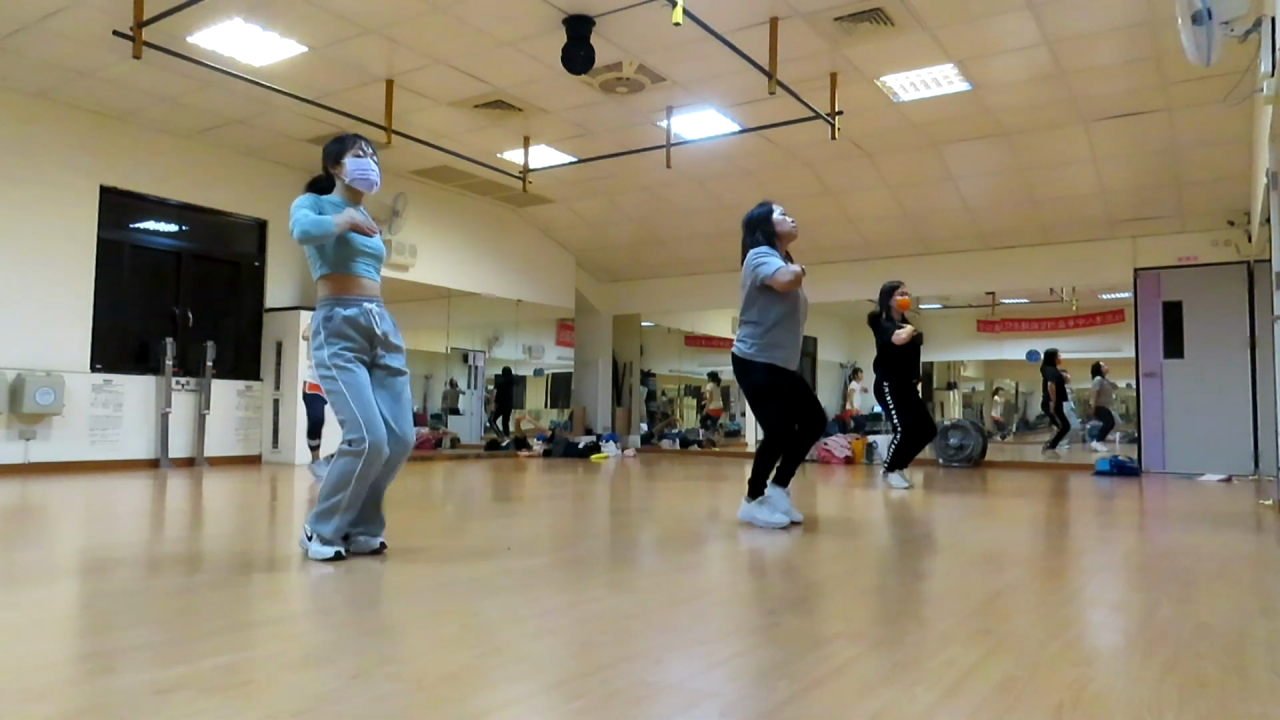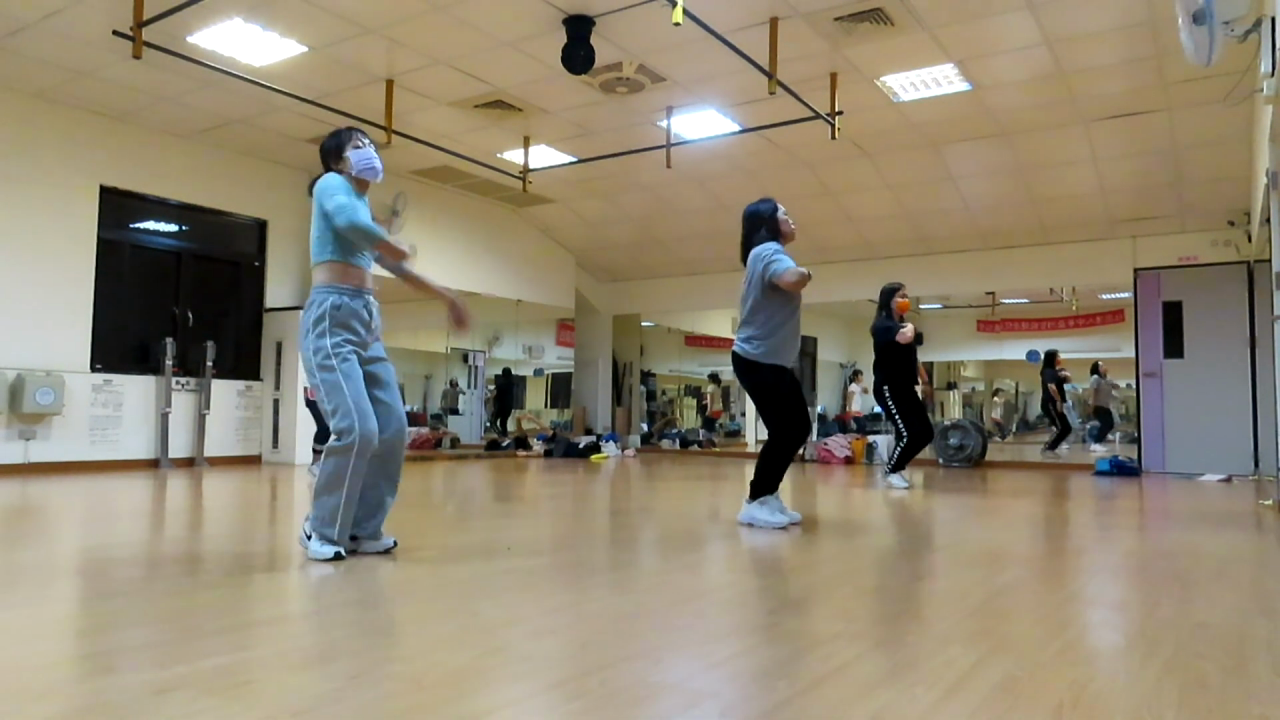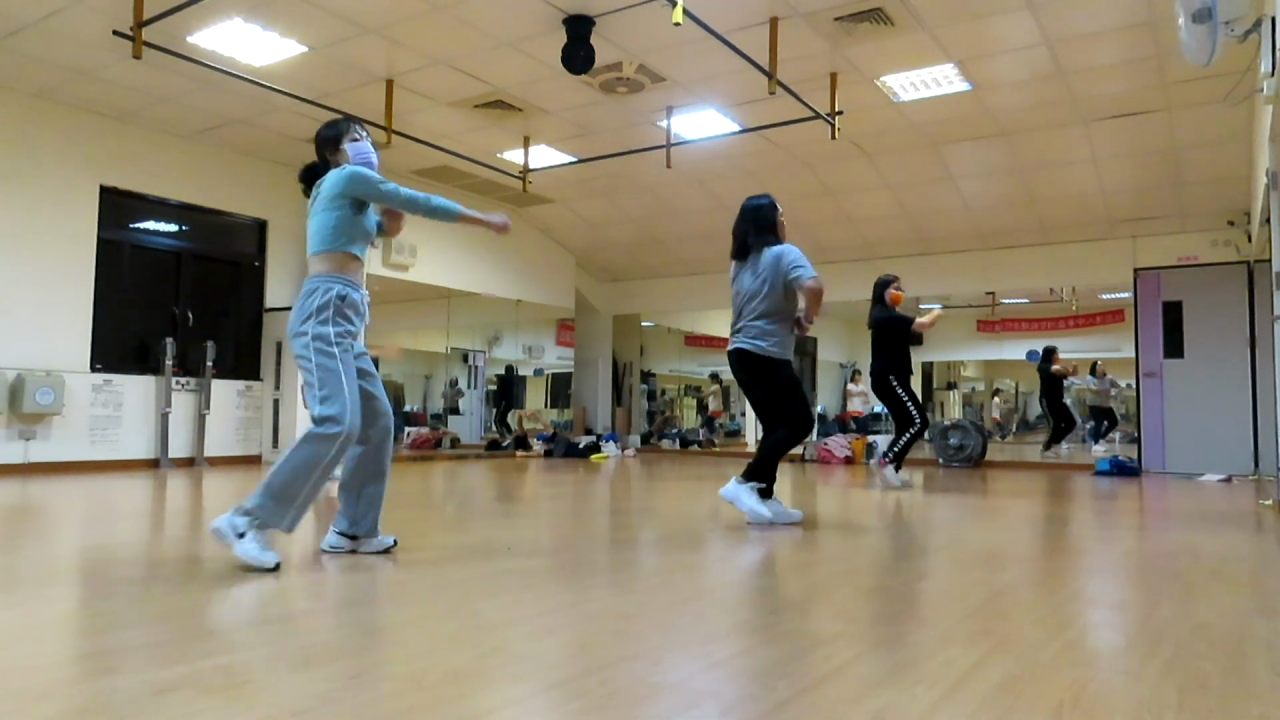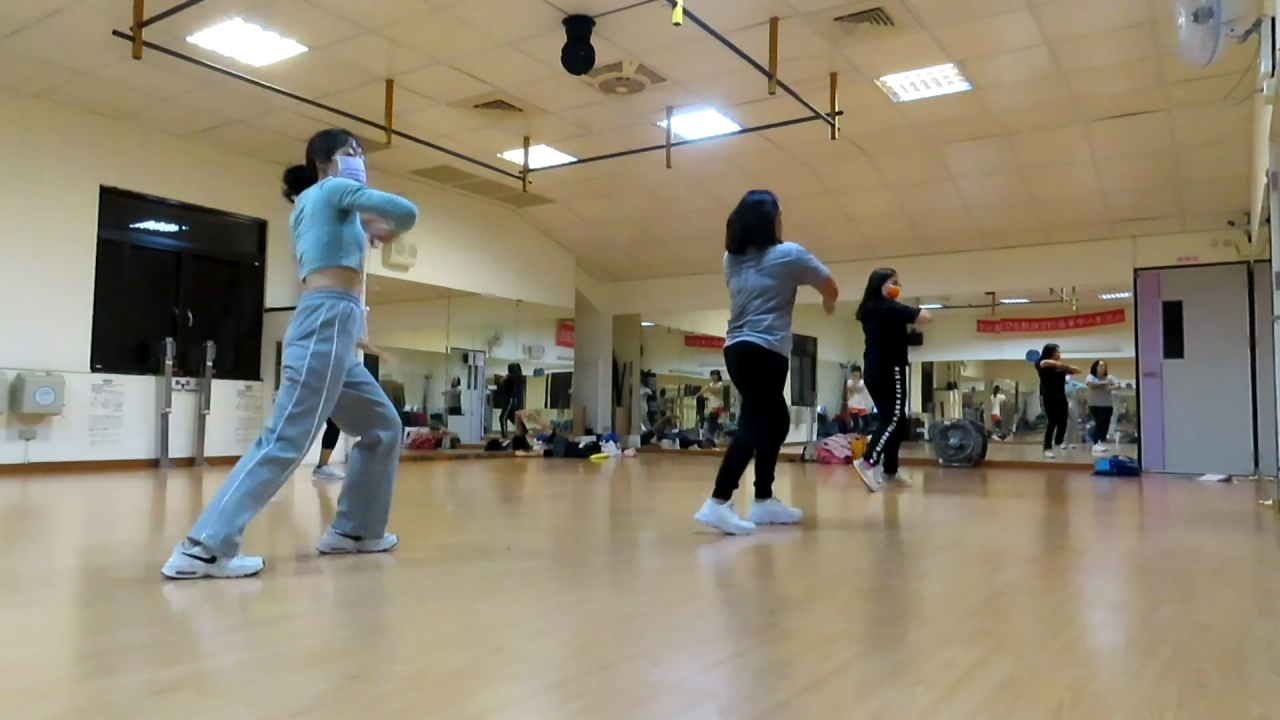
dt=0.2s
person 1, frame 1
left shoulder: (370, 225)
right shoulder: (313, 203)
right elbow: (304, 232)
right wrist: (346, 220)
left hip: (383, 332)
right hip: (338, 333)
left knee: (400, 439)
right knee: (370, 440)
left ankle: (353, 527)
right ankle: (322, 529)
person 1, frame 2
left shoulder: (363, 207)
right shoulder: (330, 184)
left elbow: (397, 270)
right elbow: (348, 222)
left wrist: (445, 295)
right wrist: (396, 250)
left hip: (363, 323)
right hip: (330, 319)
left knee: (391, 433)
right knee: (359, 431)
left ankle: (361, 529)
right ankle: (322, 528)
person 1, frame 3
left shoulder: (353, 201)
right shoulder: (346, 178)
left elbow: (390, 228)
right elbow: (419, 204)
left wrist: (391, 210)
right wrist: (484, 219)
left hip: (341, 317)
right hip: (325, 309)
left knee: (377, 425)
right knee: (337, 422)
left ankle: (353, 529)
right ankle: (246, 521)
person 1, frame 4
left shoulder: (309, 208)
right shoulder: (333, 190)
right elbow: (405, 214)
left wrist: (369, 230)
right wrist: (395, 225)
left hip: (332, 329)
right hip: (326, 323)
left knee: (384, 430)
right knee: (285, 442)
left ankle: (354, 529)
right ankle: (202, 548)
person 2, frame 1
left shoulder: (783, 261)
right shoulder: (760, 255)
right elbow: (786, 280)
right wrist: (799, 269)
left hip: (784, 364)
right hip: (756, 361)
left knee: (814, 421)
right knee: (780, 429)
left ankle: (778, 489)
right ankle: (754, 500)
person 2, frame 2
left shoulder: (771, 255)
right shoulder: (768, 251)
right elbow: (793, 280)
right wrist: (806, 273)
left hip: (777, 362)
right hip: (758, 360)
left knee: (797, 428)
right knee: (787, 429)
left ankle: (768, 498)
right ankle: (754, 502)
person 2, frame 3
left shoulder: (741, 262)
right shoulder: (784, 253)
right elbow: (813, 288)
left wrist: (794, 318)
right wrist: (808, 316)
left hip: (743, 354)
right hip: (766, 356)
left knee: (779, 426)
right knee: (800, 422)
left ankle: (764, 499)
right ankle: (745, 483)
person 2, frame 4
left shoulder: (732, 259)
right shoulder: (789, 254)
right elbow: (829, 286)
right wrist: (829, 305)
left hip: (737, 350)
right hip: (765, 352)
left knee: (775, 423)
right knee: (755, 425)
left ankle: (763, 500)
right ankle: (718, 503)
person 3, frame 1
left shoulder: (907, 325)
right shoulder: (883, 324)
right elbow: (899, 338)
right wrist: (909, 330)
left hip: (908, 386)
right hip: (889, 385)
left knee: (927, 430)
right knee: (904, 429)
left ankle: (897, 467)
right ankle: (889, 471)
person 3, frame 2
left shoulder: (902, 325)
right shoulder: (883, 325)
left elbow: (911, 357)
right elbow: (905, 337)
left wrist: (924, 381)
right wrist: (910, 327)
left hip: (906, 388)
right hip: (889, 388)
left knee: (925, 432)
right knee: (908, 433)
left ankle: (896, 469)
right ankle: (891, 472)
person 3, frame 3
left shoulder: (891, 316)
right shoulder: (885, 316)
left elbow: (912, 331)
right elbow: (920, 325)
right wrist: (936, 314)
left hip: (894, 378)
right hip: (889, 378)
left knee: (906, 425)
right knee: (919, 422)
left ankle: (893, 470)
right ankle: (885, 461)
person 3, frame 4
left shoulder: (870, 310)
right shoulder: (891, 308)
right elbow: (926, 318)
left wrist: (909, 312)
right wrist: (915, 311)
left hip: (875, 372)
right hip: (890, 370)
left knee: (893, 420)
right knee: (893, 420)
left ankle: (889, 472)
right ankle: (868, 464)
